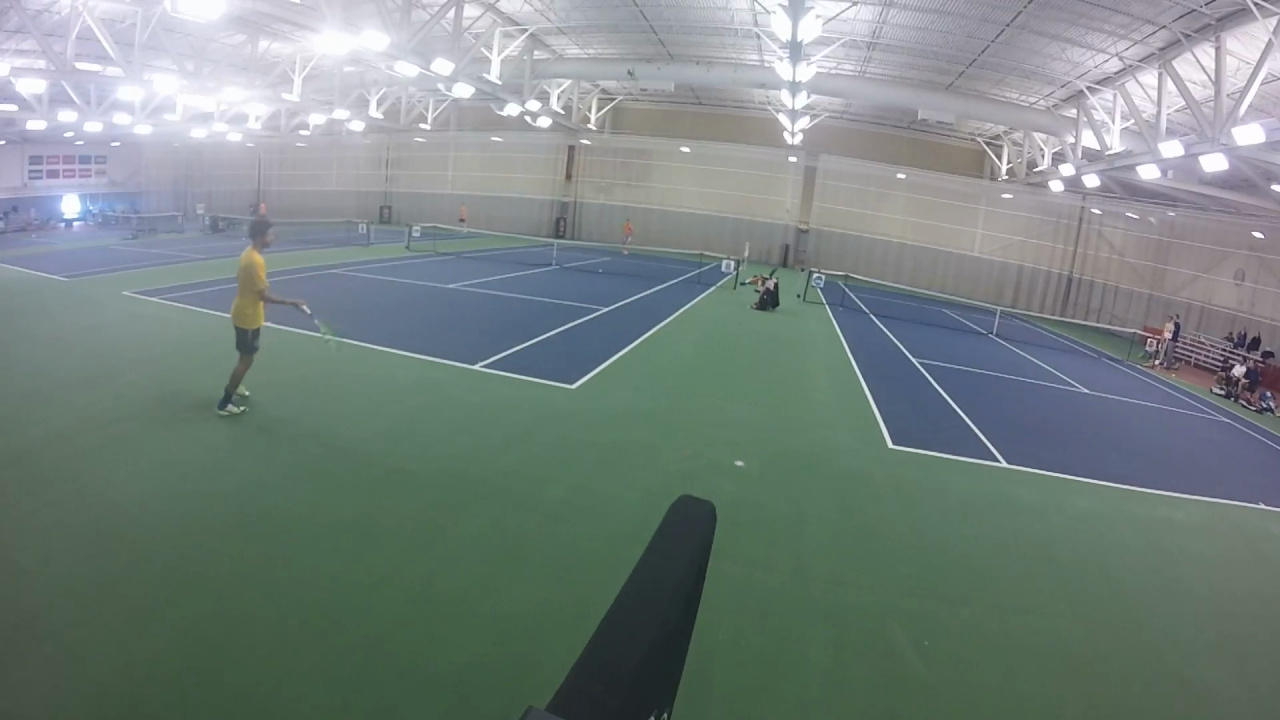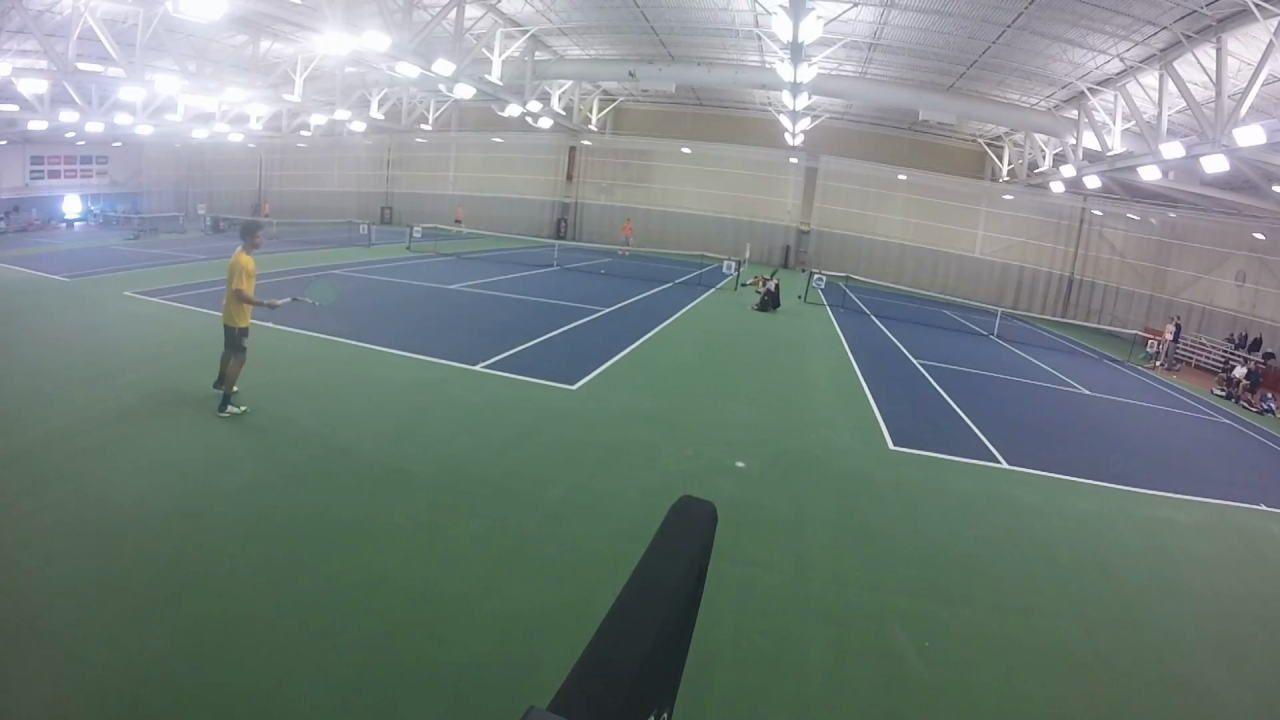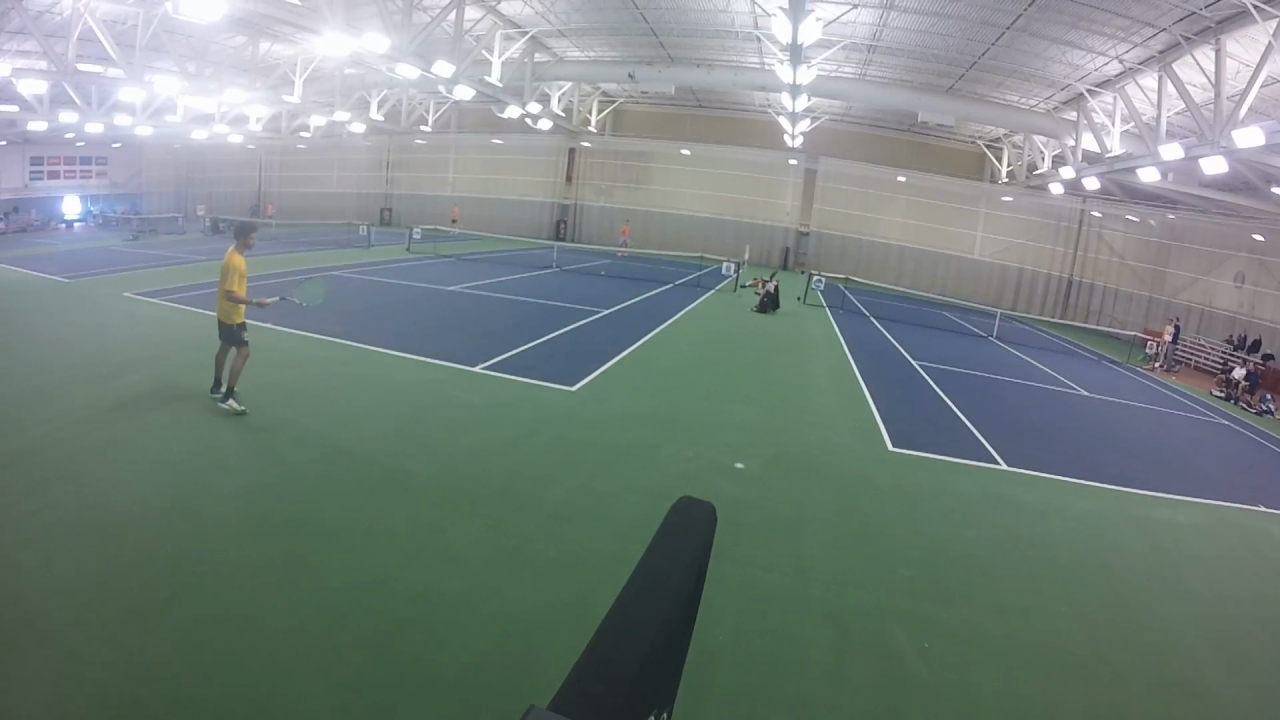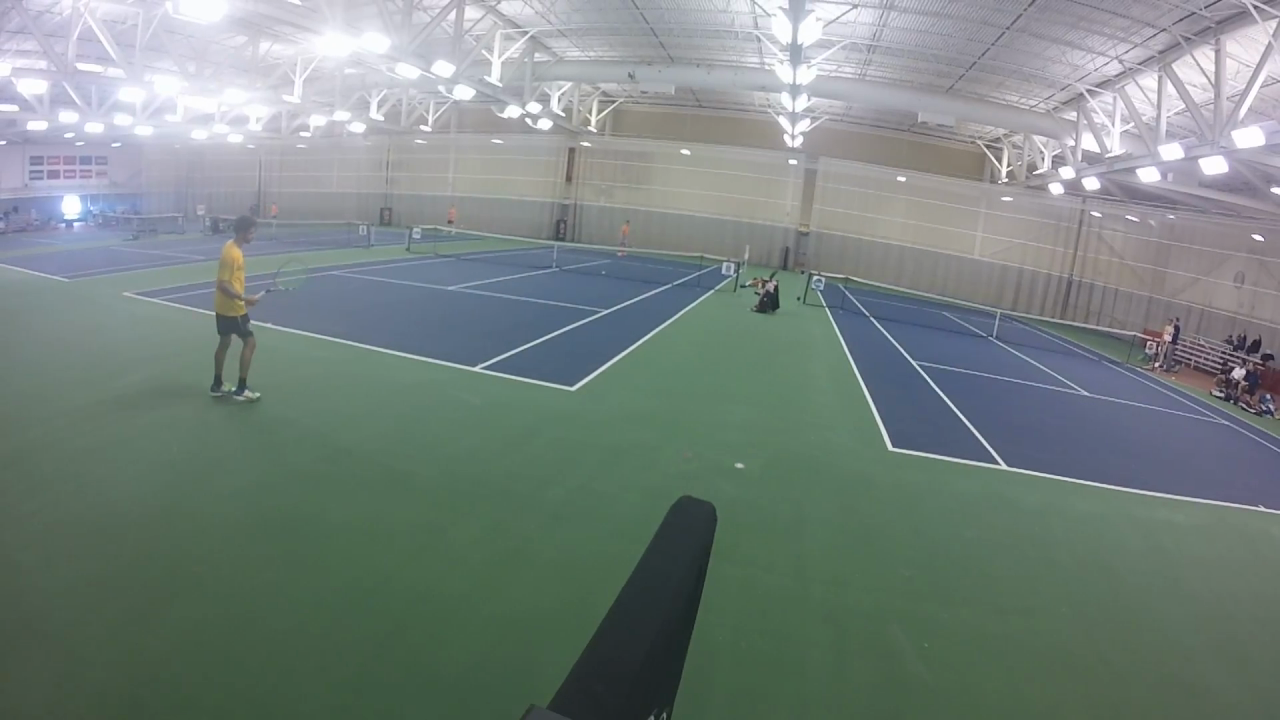
dt=0.2s
person 1, frame 1
left shoulder: (248, 253)
right shoulder: (256, 261)
right elbow: (263, 295)
right wrist: (289, 302)
left hip: (242, 313)
right hip: (249, 318)
left knee: (246, 353)
right knee: (247, 358)
left ankle: (234, 388)
right ankle: (225, 403)
person 1, frame 2
left shoulder: (244, 254)
right shoulder: (242, 262)
right elbow: (241, 294)
right wrist: (266, 303)
left hip: (234, 314)
right hip: (237, 317)
left knee: (230, 350)
right knee: (239, 358)
left ankle: (220, 382)
right ankle: (225, 404)
person 1, frame 3
left shoulder: (234, 252)
right shoulder: (234, 262)
right elbow: (230, 295)
left wrist: (248, 301)
right wrist: (254, 302)
left hip: (225, 313)
right hip: (232, 315)
left knee: (225, 347)
right knee: (243, 353)
left ankle: (217, 386)
right ankle: (228, 398)
person 1, frame 4
left shoulder: (232, 247)
right shoulder: (233, 254)
right elbow: (223, 285)
left wrist: (244, 296)
right wrist: (244, 298)
left hip: (223, 307)
right hip: (233, 308)
left knee: (224, 343)
right knee: (250, 343)
left ankle: (217, 385)
right ankle: (241, 389)
